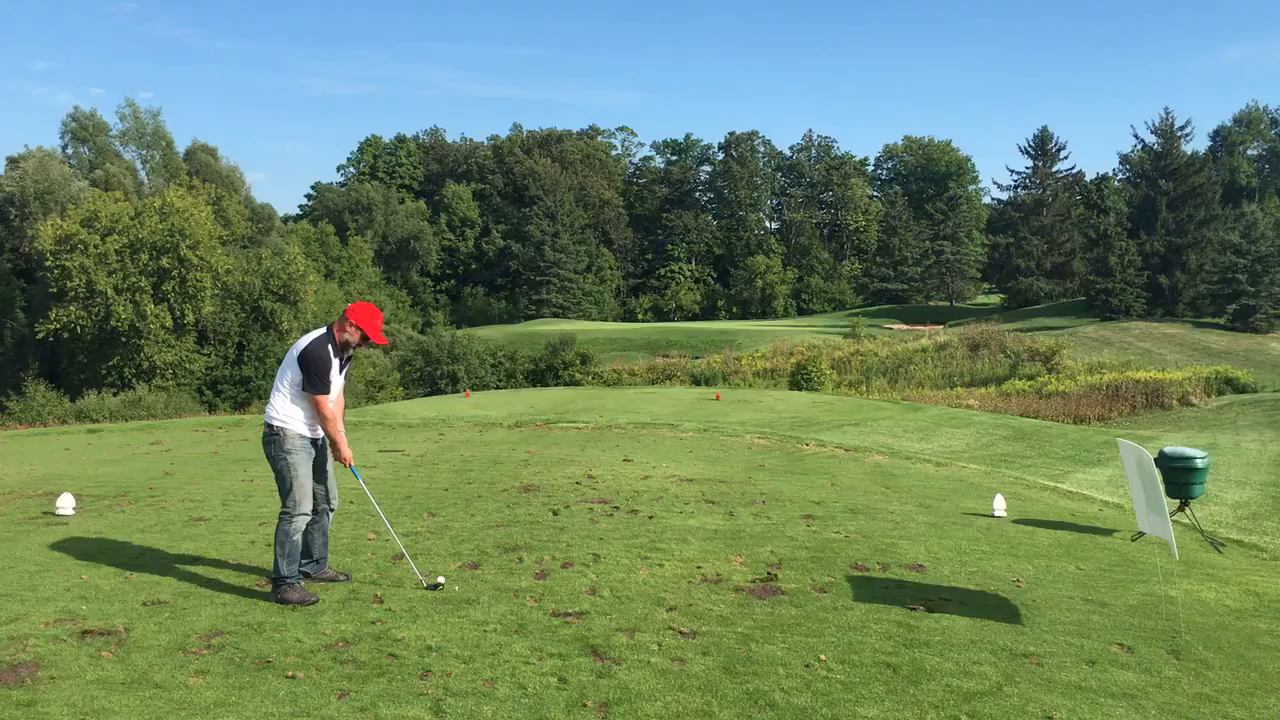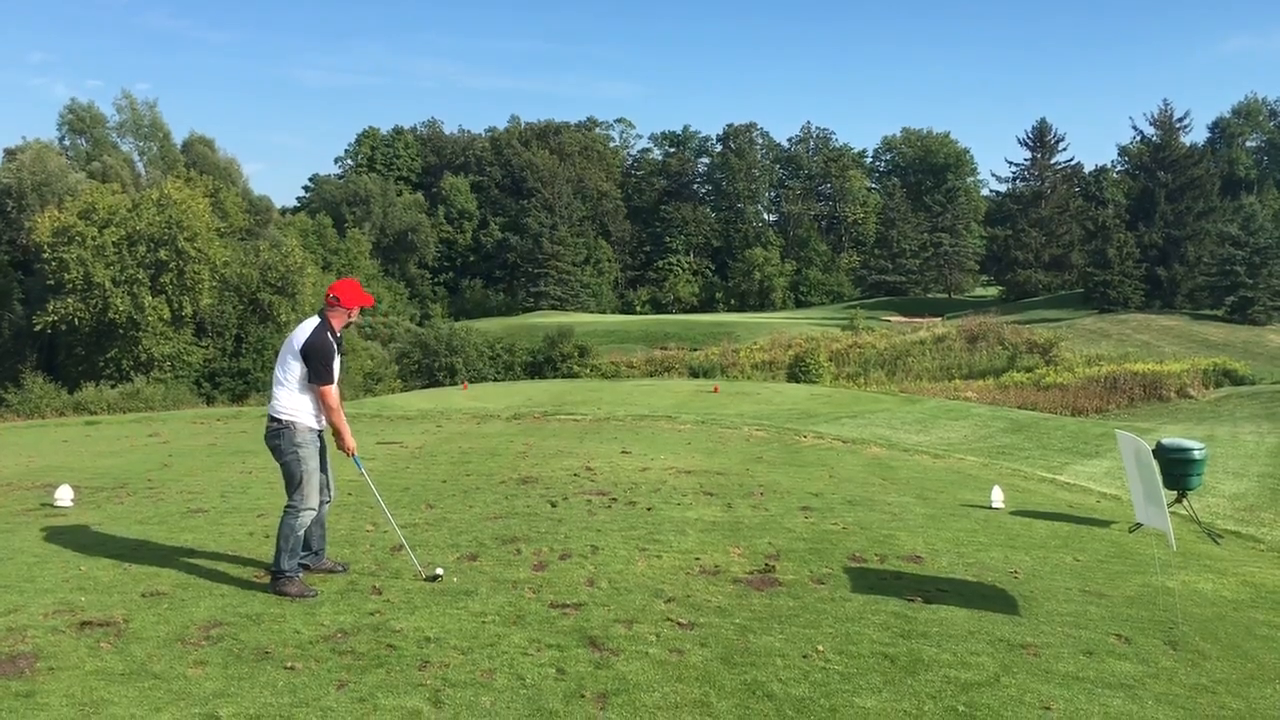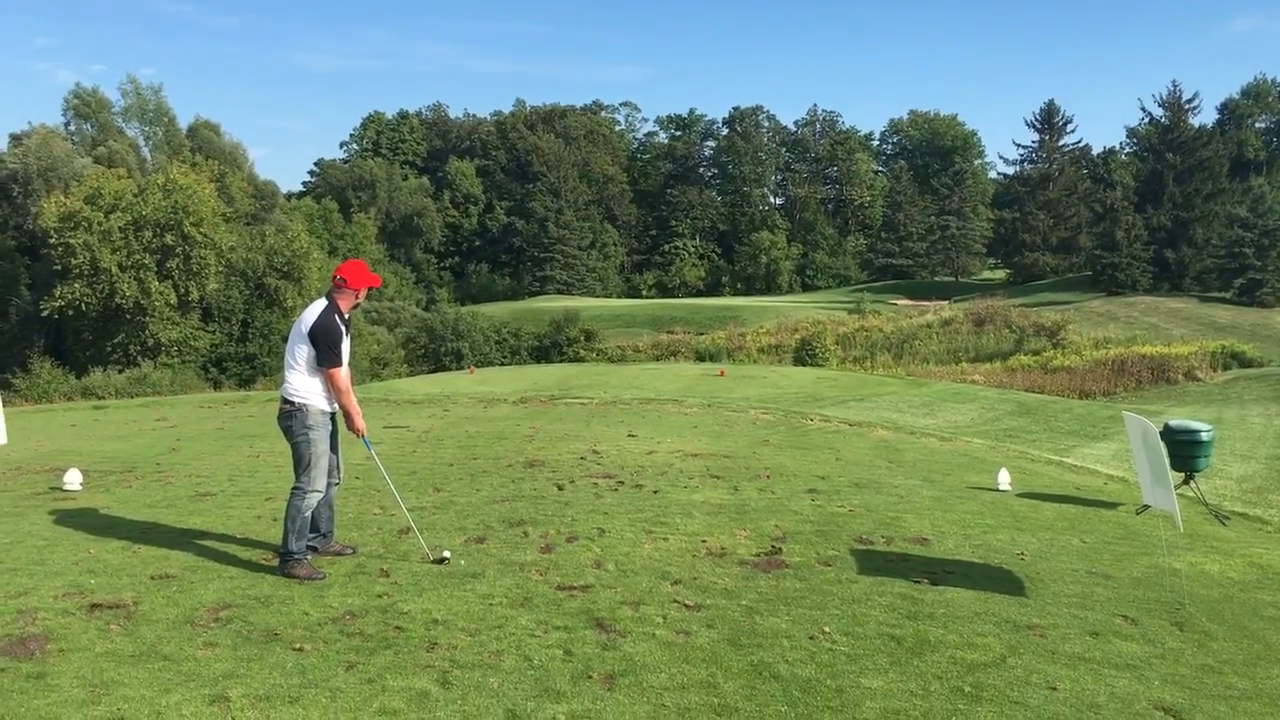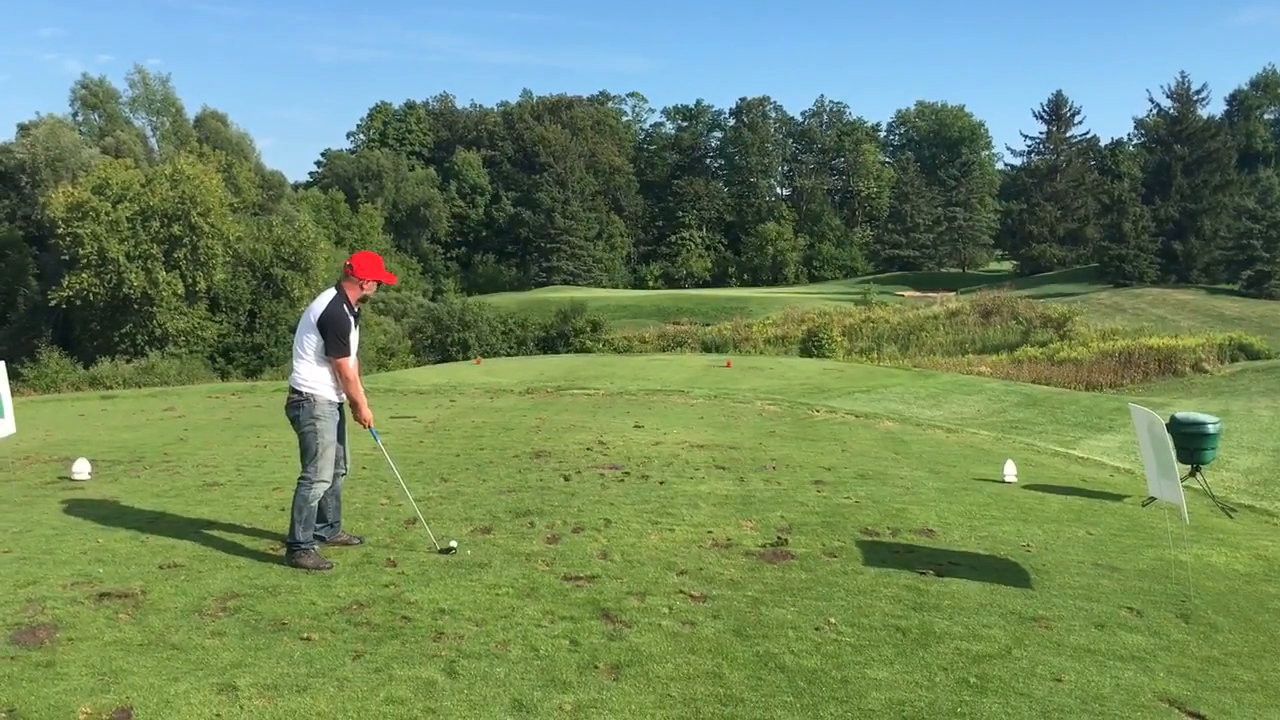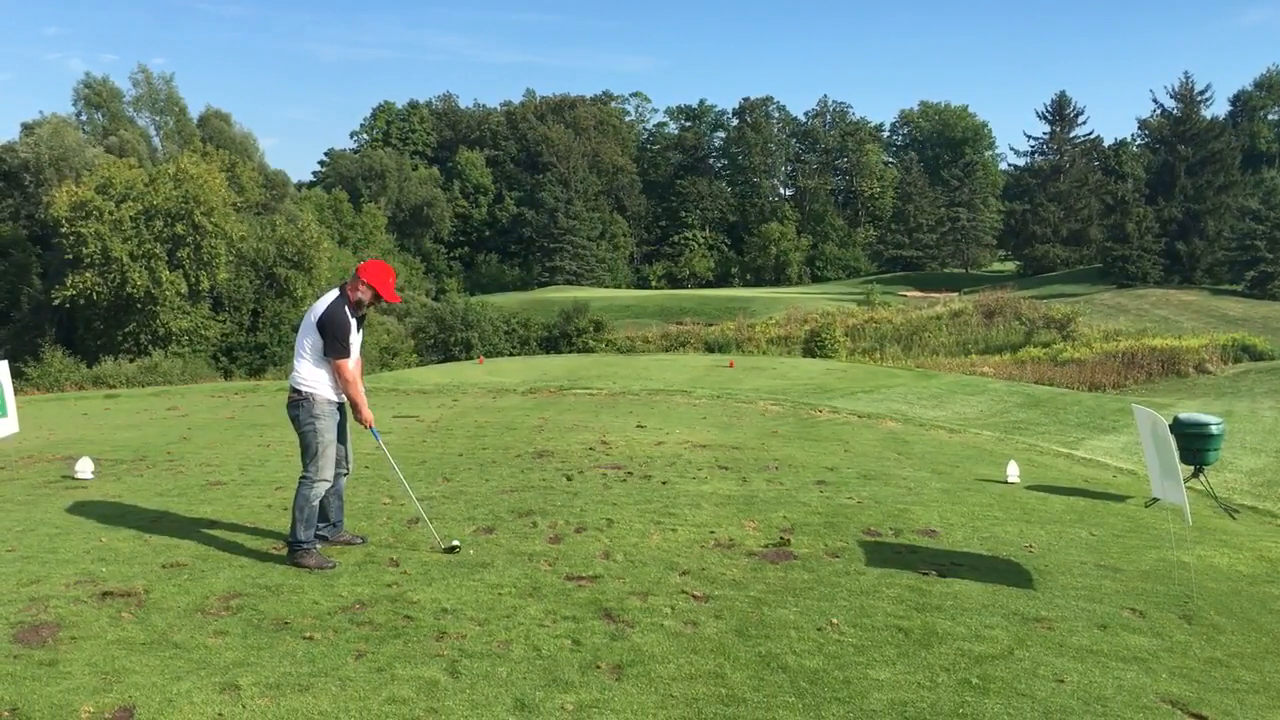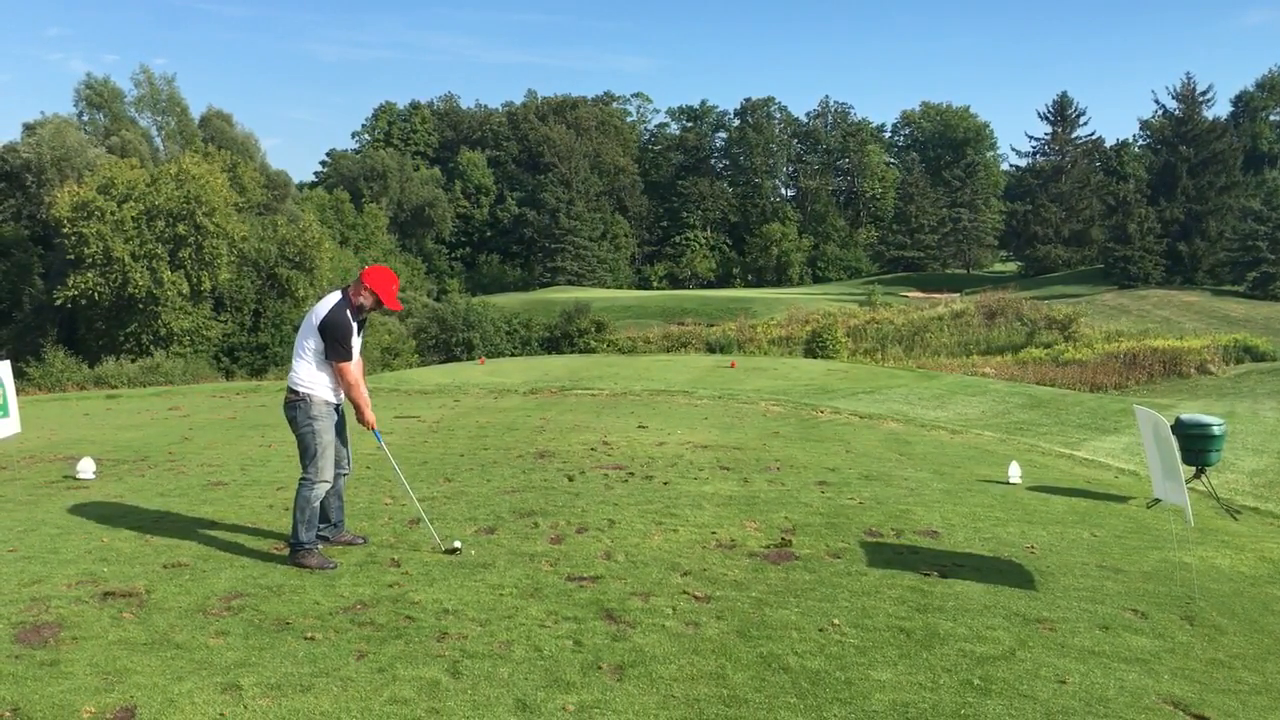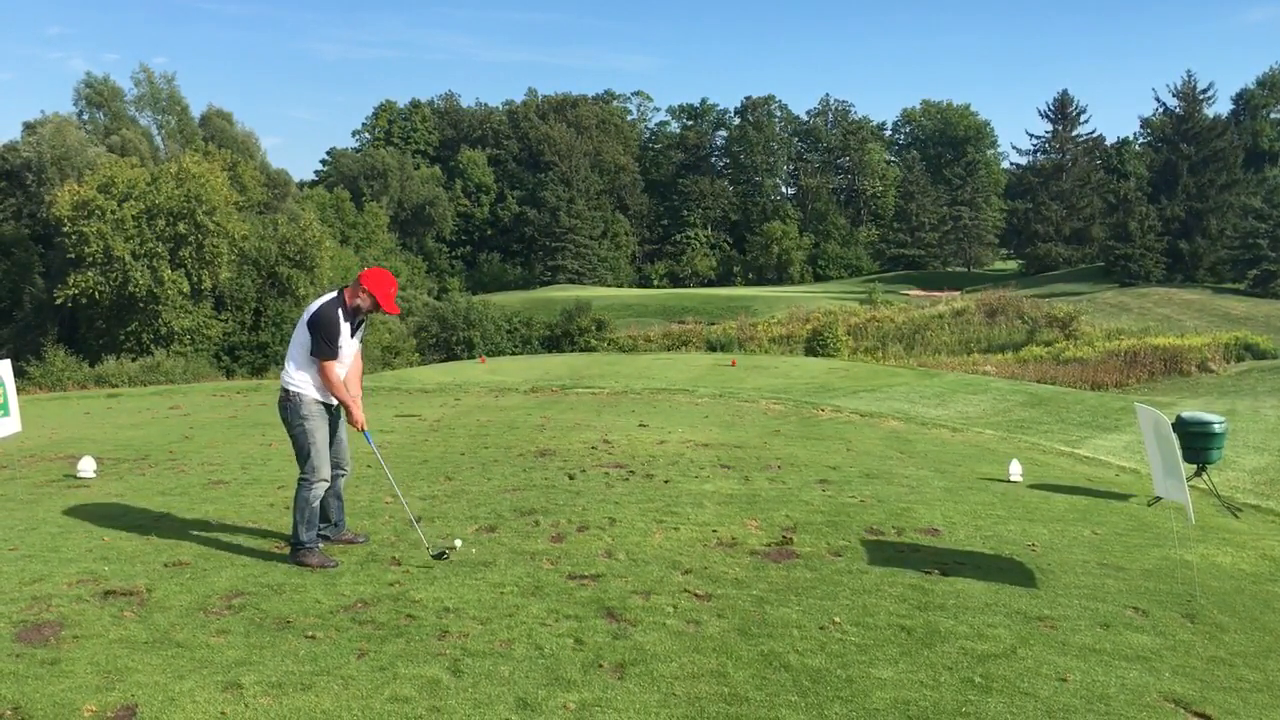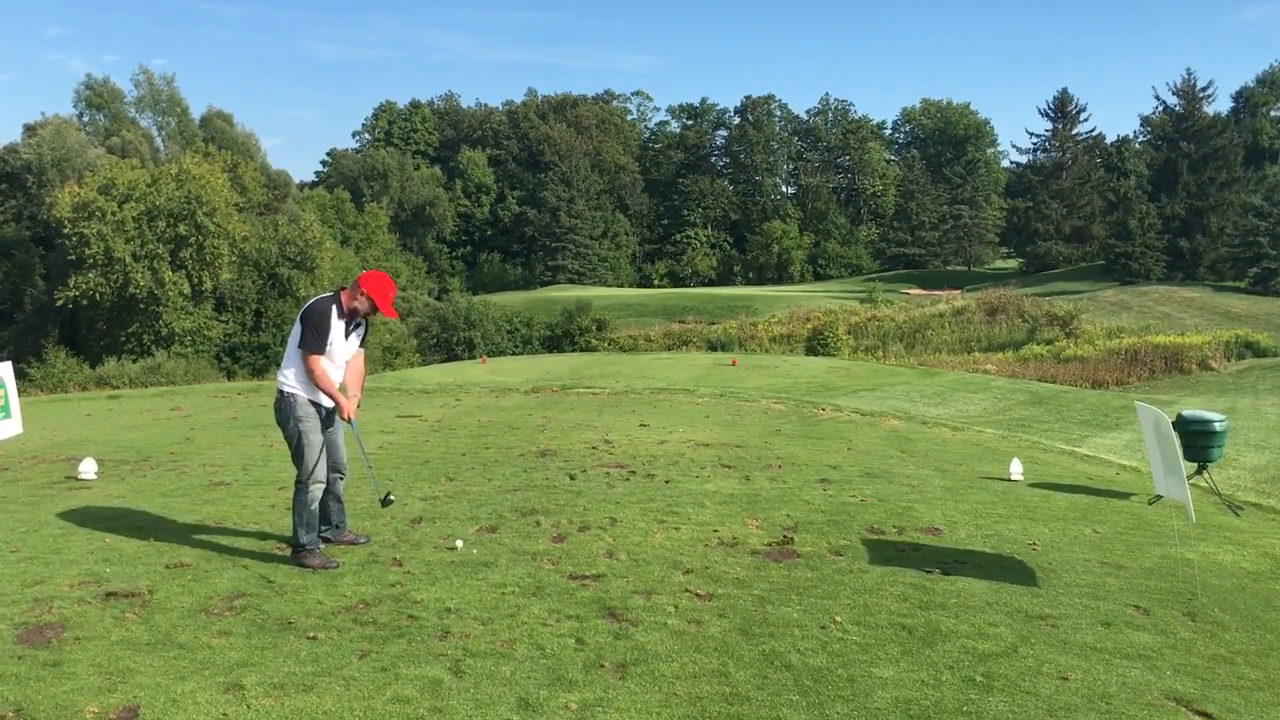
dt=0.5s
person 1, frame 1
left shoulder: (341, 350)
right shoulder: (316, 351)
left elbow: (336, 397)
right elbow: (323, 408)
left wrist: (340, 439)
right wrist: (341, 446)
left hip: (313, 436)
right hip: (287, 436)
left knee: (324, 503)
right knee: (298, 509)
left ankle: (313, 565)
right ankle: (285, 583)
person 1, frame 2
left shoulder: (326, 333)
right shoulder: (318, 341)
left elbow: (331, 389)
right elbow: (327, 398)
left wrist: (341, 428)
right wrist: (344, 434)
left hip: (307, 427)
right hip: (292, 429)
left knee: (321, 495)
right knee: (304, 502)
left ankle: (312, 557)
right ankle: (284, 576)
person 1, frame 3
left shoulder: (335, 315)
right shoulder: (326, 323)
left elbow: (342, 370)
right elbow: (336, 380)
left wrist: (352, 408)
right wrist: (354, 415)
left hip: (321, 410)
right hip: (306, 412)
left knee: (329, 478)
right knee: (311, 485)
left ankle: (320, 539)
right ankle: (292, 558)
person 1, frame 4
left shoulder: (345, 306)
right shoulder: (335, 313)
left elbow: (350, 361)
right elbow: (344, 370)
left wrist: (360, 400)
right wrist: (361, 406)
left hip: (328, 400)
right hip: (313, 402)
left knee: (336, 469)
right knee: (317, 475)
left ankle: (327, 530)
right ankle: (299, 548)
person 1, frame 5
left shoulder: (354, 308)
right shoulder: (335, 314)
left elbow: (353, 358)
right elbow: (343, 372)
left wrist: (361, 399)
right wrist: (361, 407)
left hip: (331, 400)
right hip: (313, 401)
left knee: (338, 468)
right knee: (318, 474)
left ankle: (329, 529)
right ankle: (300, 547)
person 1, frame 6
left shoulder: (353, 309)
right shoulder: (337, 317)
left elbow: (354, 359)
right elbow: (345, 375)
left wrist: (364, 398)
right wrist: (363, 409)
left hip: (329, 400)
right hip: (310, 401)
left knee: (338, 467)
right knee: (318, 475)
left ankle: (330, 529)
right ankle: (302, 548)
person 1, frame 7
left shoulder: (357, 315)
right shoulder: (327, 315)
left elbow: (354, 357)
right elbow: (327, 372)
left wrist: (356, 399)
right wrist: (351, 407)
left hip: (327, 401)
right hip: (303, 400)
left knee: (338, 467)
right knee: (317, 474)
left ankle: (331, 528)
right ankle: (303, 547)
person 1, frame 8
left shoulder: (359, 320)
right shoulder: (320, 311)
left elbow: (355, 361)
right elbow: (312, 366)
left wrist: (353, 397)
right wrist: (340, 399)
left hip: (326, 404)
right hip: (298, 401)
left knee: (336, 470)
right knee: (313, 477)
left ankle: (332, 530)
right ankle: (304, 548)
